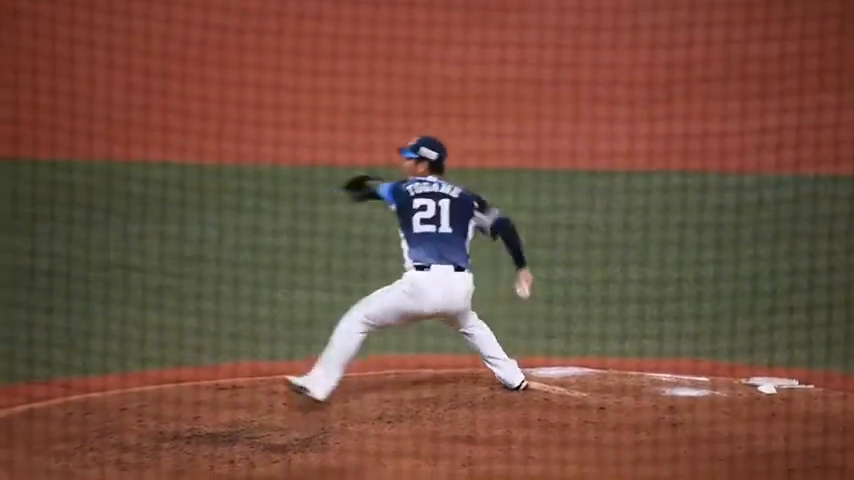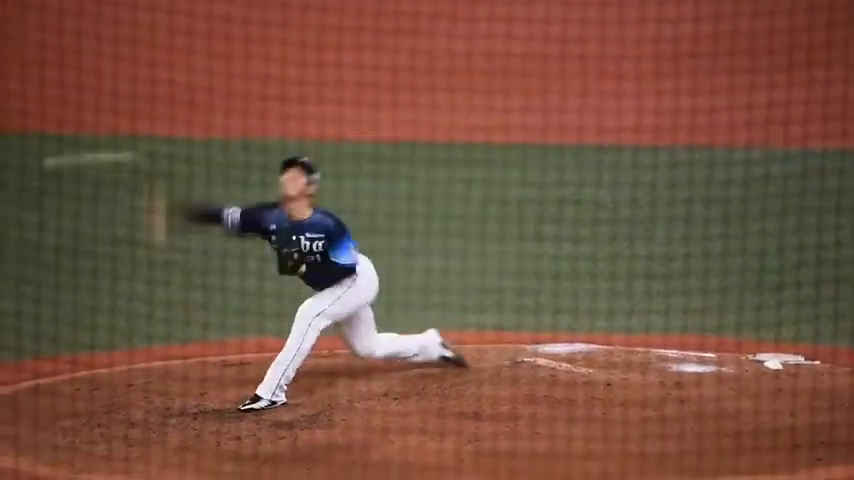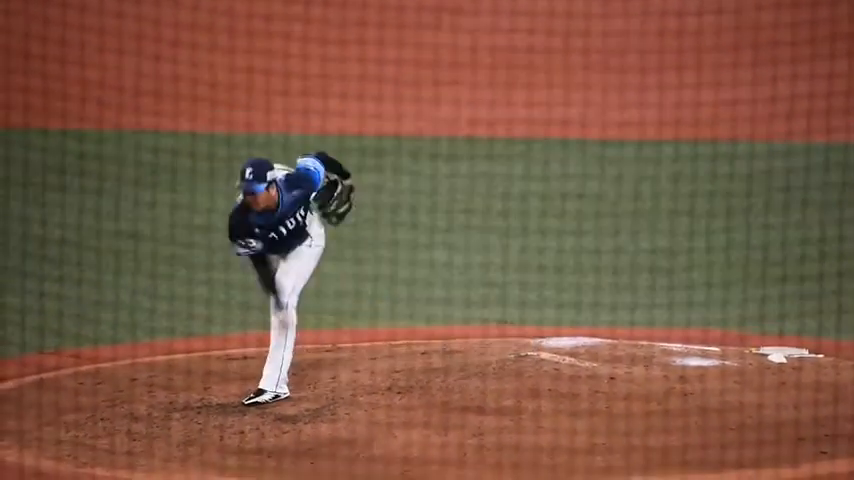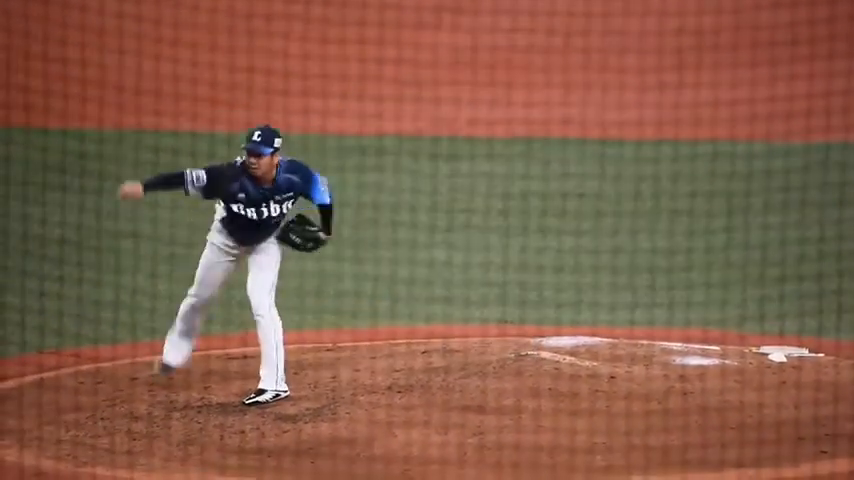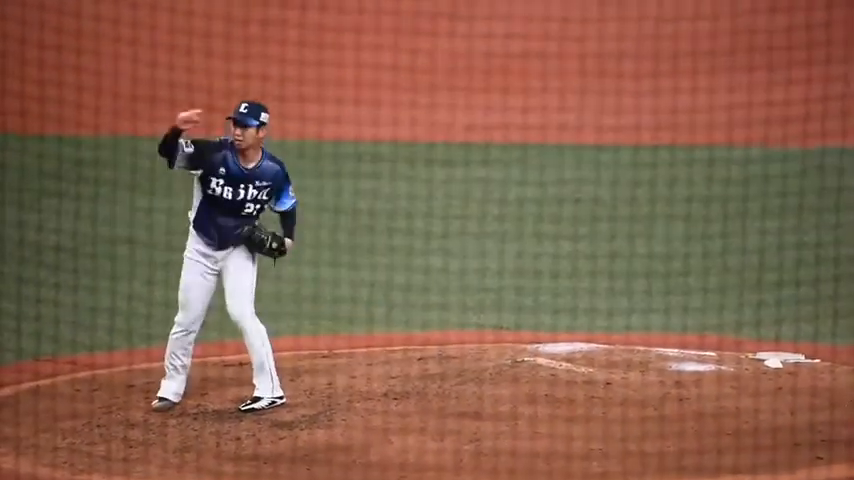
dt=0.3s
person 1, frame 1
left shoulder: (401, 188)
right shoulder: (465, 197)
left elbow: (360, 187)
right elbow: (503, 226)
left wrist: (365, 181)
right wrist: (521, 266)
left hip: (421, 285)
right hip: (459, 286)
left knee: (357, 319)
right knee: (470, 327)
left ankle: (318, 385)
right ankle: (513, 377)
person 1, frame 2
left shoulder: (328, 224)
right shoulder: (269, 217)
left elbow: (348, 268)
right elbow: (229, 218)
left wrist: (306, 268)
right wrist: (190, 212)
left hip: (358, 282)
right hip: (335, 289)
left knee: (308, 318)
right knee: (368, 347)
left ankle: (272, 392)
right ankle: (434, 346)
person 1, frame 3
left shoulder: (299, 183)
right shoulder: (241, 220)
left elbow: (319, 158)
right elbow: (260, 262)
left wrist: (345, 183)
right wrist: (277, 298)
left hip: (306, 243)
right hip: (273, 248)
left knee: (284, 307)
left ankle: (273, 385)
person 1, frame 4
left shoulder: (294, 175)
right shoulder: (231, 177)
left elbow: (322, 192)
right elbow: (184, 178)
left wrist: (325, 230)
right wrist: (143, 187)
left hip: (265, 243)
right hip: (226, 239)
left knee: (262, 305)
right knee: (198, 299)
left ankle: (274, 384)
right ankle: (175, 352)
person 1, frame 5
left shoulder: (274, 171)
right shoulder: (213, 153)
left elbow: (287, 206)
right elbow: (167, 151)
left wrist: (288, 237)
right wrist: (177, 129)
left hip: (239, 251)
right hip: (201, 249)
left knee: (242, 314)
right knee: (186, 322)
left ankle: (270, 390)
right ankle: (171, 389)
